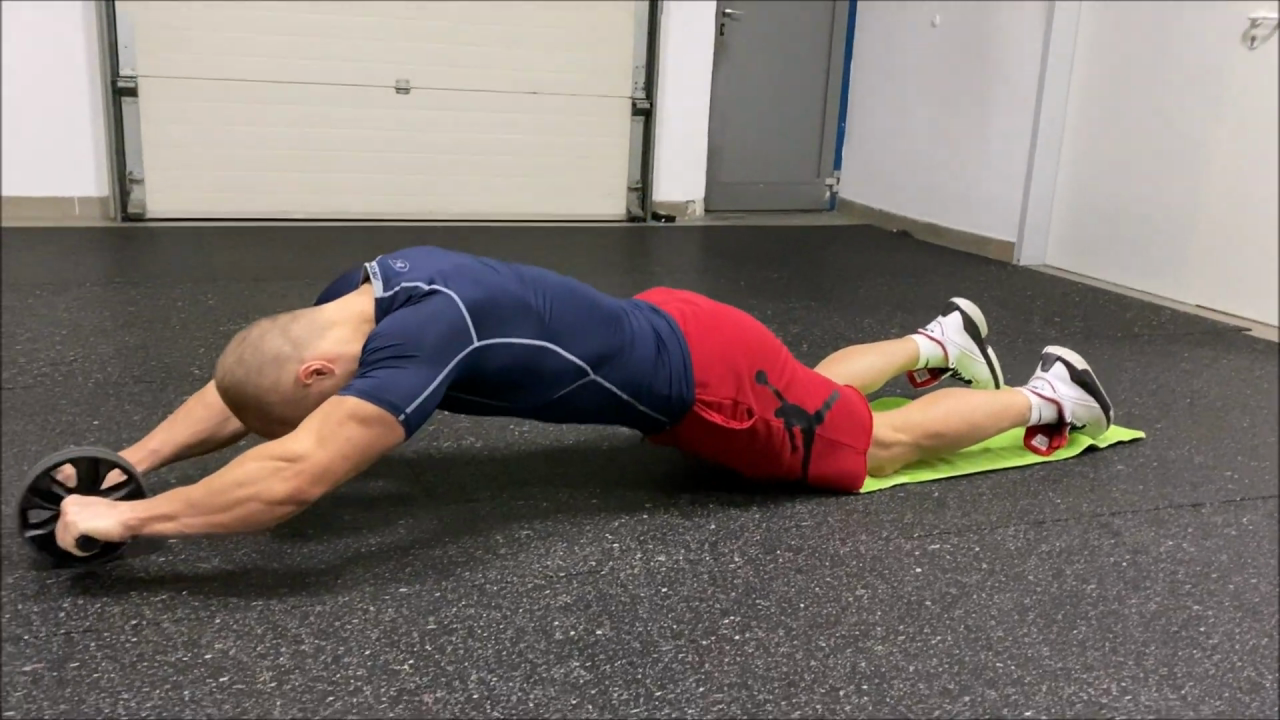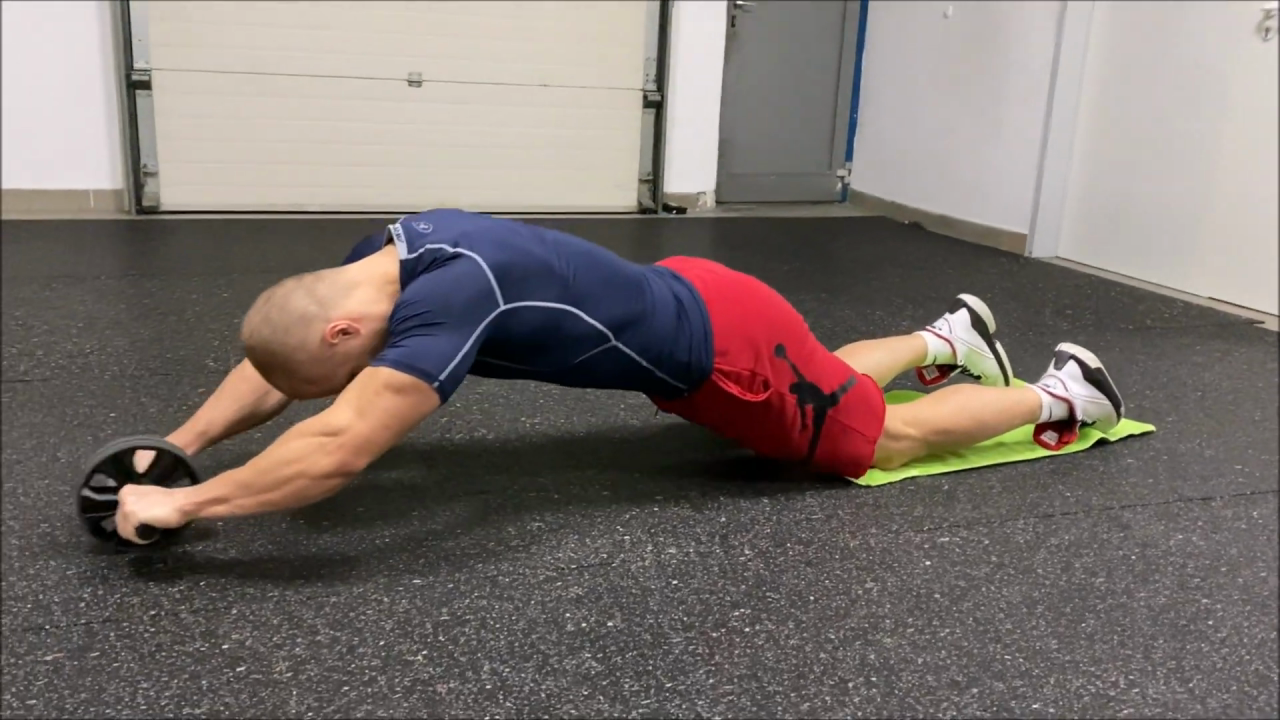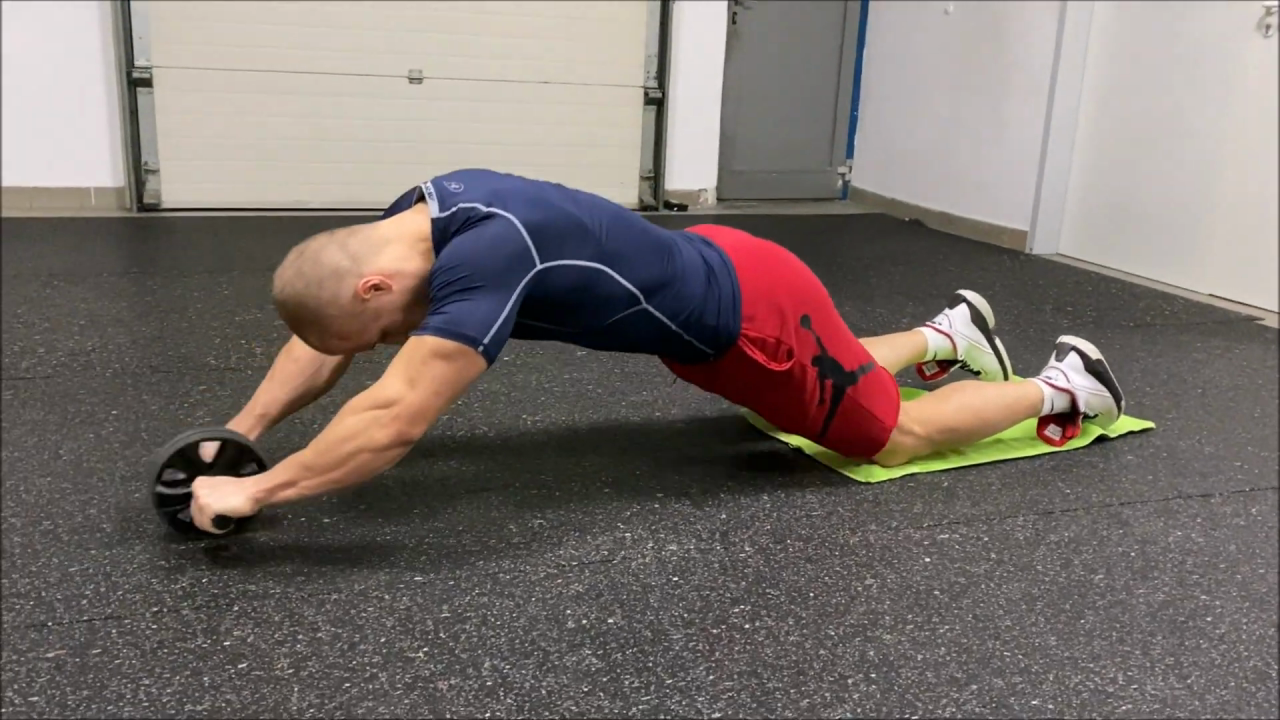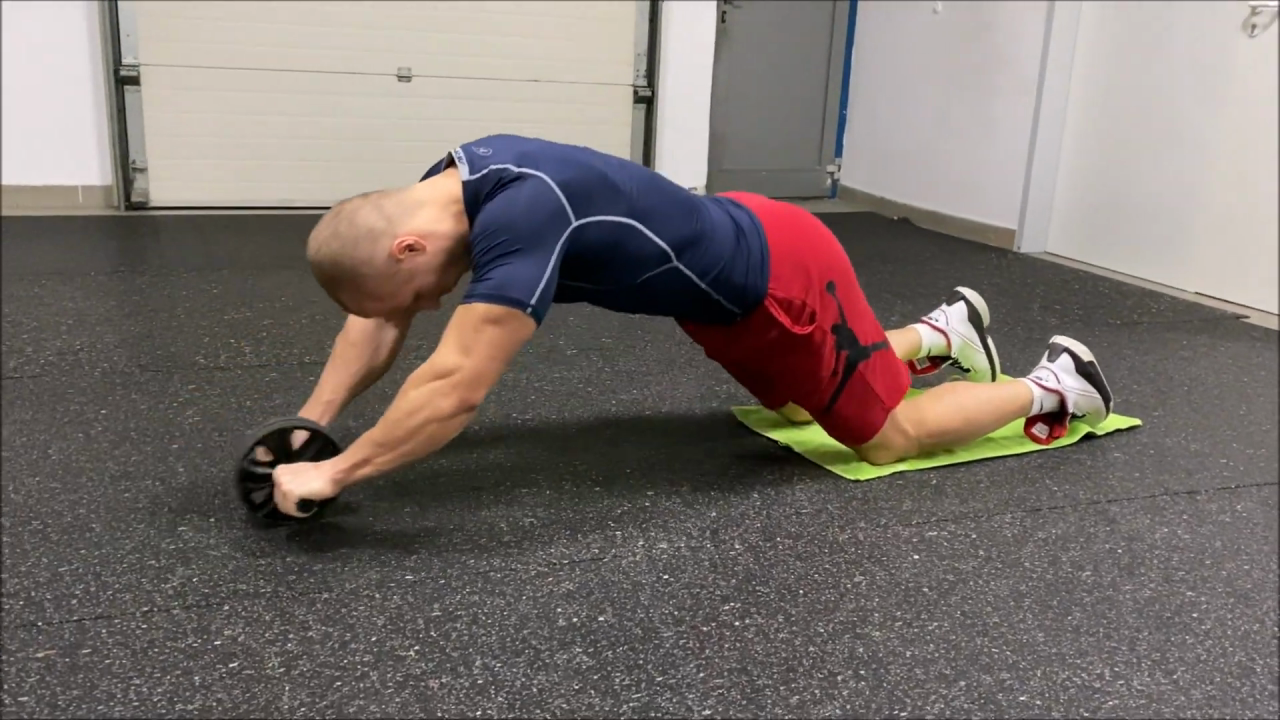
dt=0.2s
person 1, frame 1
left shoulder: (419, 335)
right shoulder: (365, 288)
left elbow: (292, 475)
right elbow: (241, 390)
left wrist: (127, 517)
right wrist: (130, 459)
left hip: (700, 377)
right hip: (666, 330)
left knee: (875, 444)
right knee: (817, 396)
left ankle: (1047, 395)
right ankle: (939, 340)
person 1, frame 2
left shoulder: (447, 299)
right shoulder: (386, 256)
left elbow: (337, 448)
right elbow: (276, 359)
left wrist: (182, 504)
right wrist: (179, 441)
left hip: (722, 346)
right hip: (685, 301)
left knee: (887, 436)
right knee: (828, 386)
left ankle: (1057, 391)
right ankle: (948, 336)
person 1, frame 3
left shoulder: (483, 256)
right shoulder: (419, 221)
left elbow: (393, 418)
right elbow: (324, 336)
left wrist: (255, 492)
right wrist: (243, 427)
left hip: (752, 312)
right hip: (709, 270)
left knee: (893, 433)
right knee: (836, 381)
left ankle: (1062, 386)
right ankle: (946, 334)
person 1, frame 4
left shoulder: (517, 217)
right shoulder: (447, 188)
left elbow: (456, 387)
right elbow: (378, 319)
left wrist: (334, 473)
right wrist: (314, 416)
left hip: (781, 277)
right hip: (736, 248)
left knee: (888, 436)
right knee: (795, 410)
left ankle: (1051, 386)
right ankle: (941, 333)
